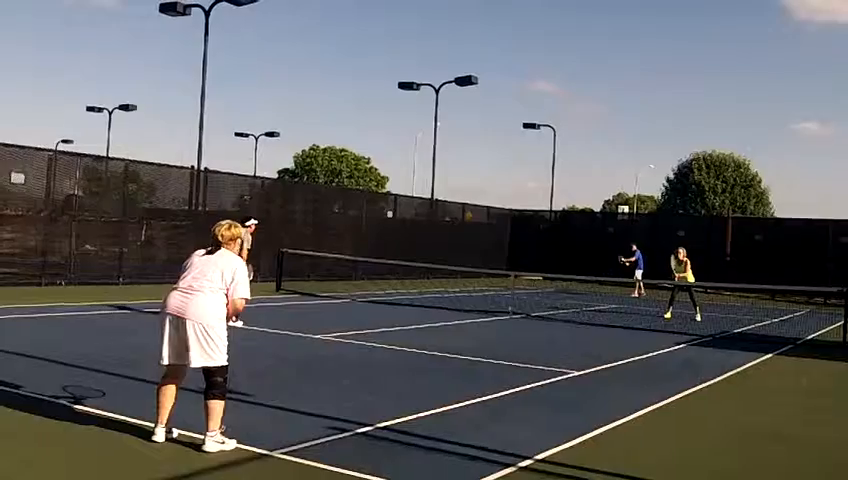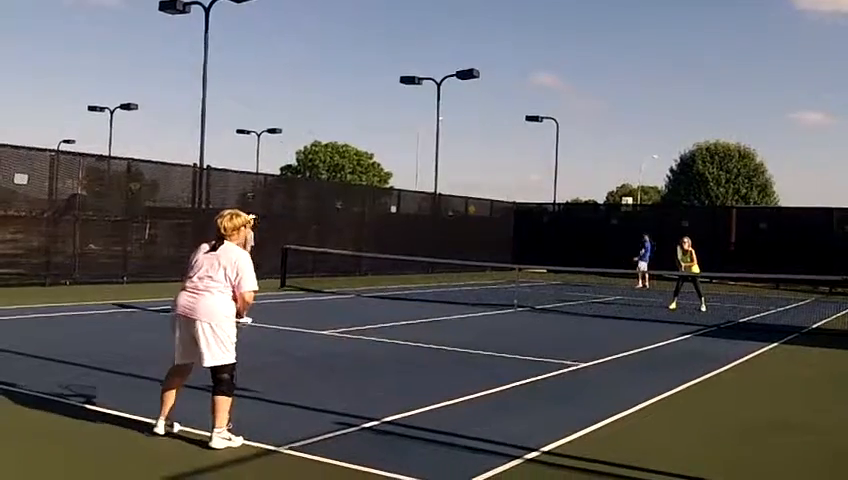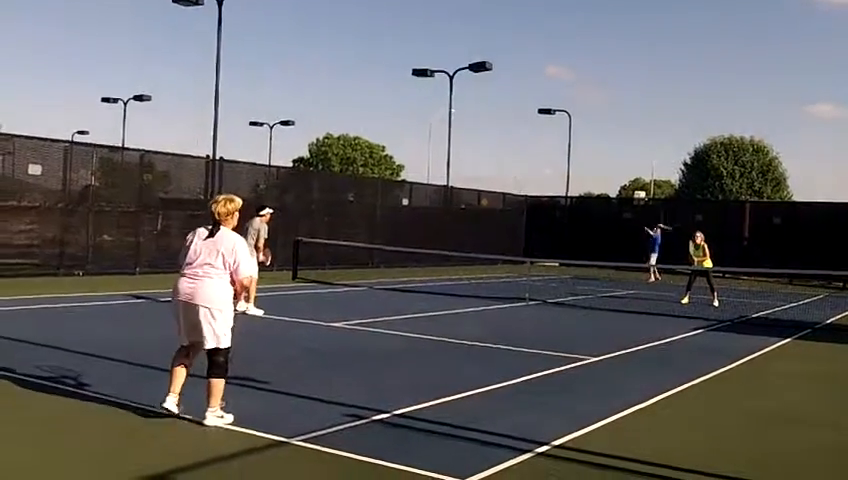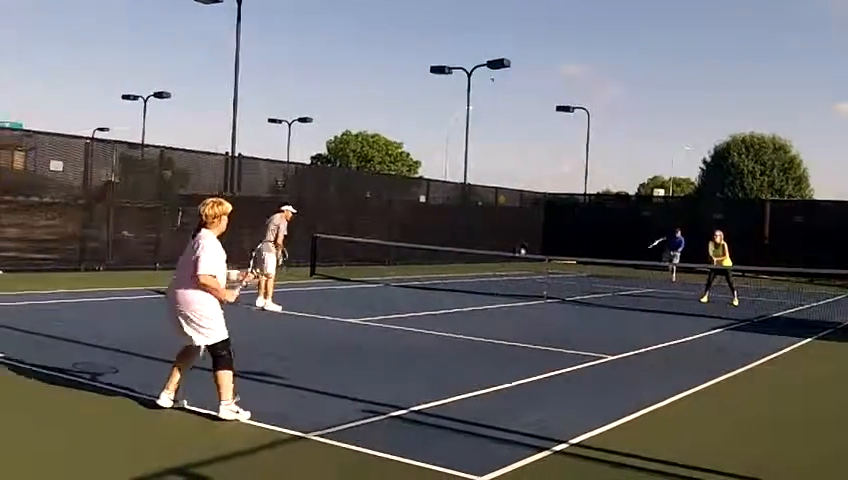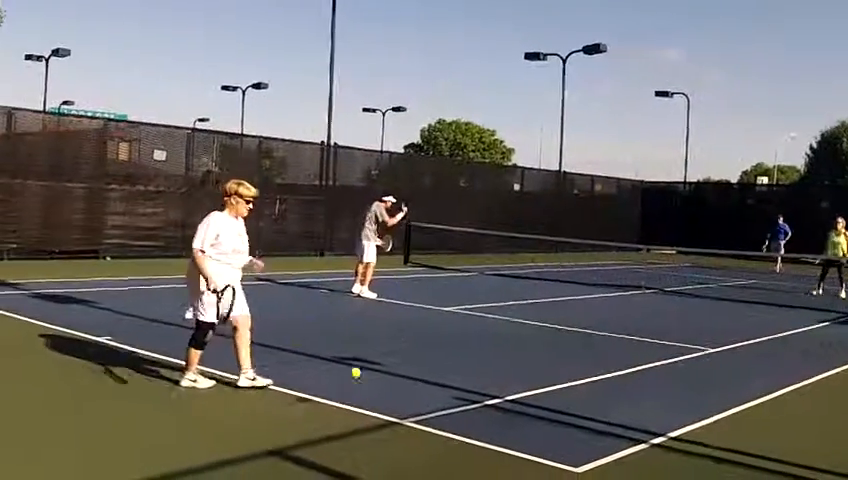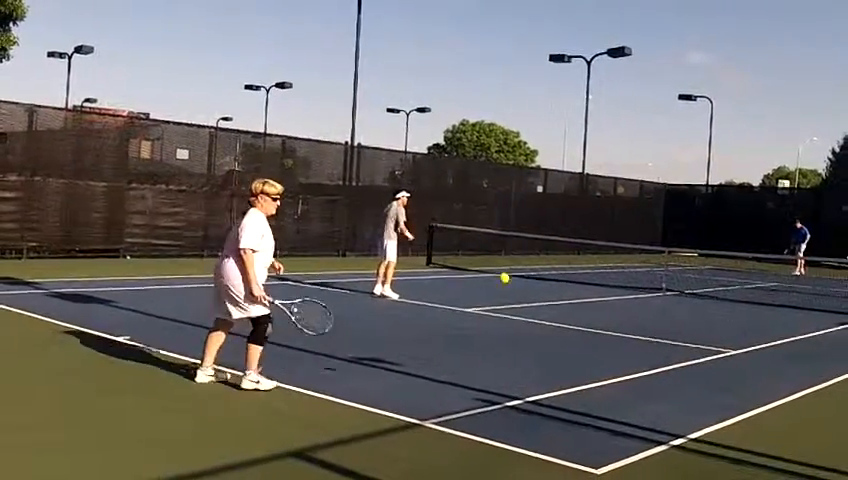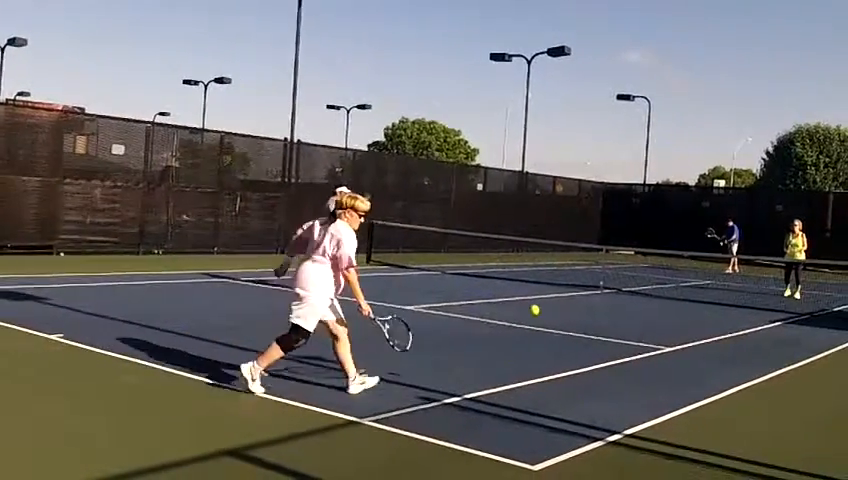
dt=0.7s
person 1, frame 1
left shoulder: (196, 255)
right shoulder: (236, 263)
right elbow: (237, 304)
right wrist: (225, 316)
left hip: (174, 307)
right hip: (204, 315)
left knee: (173, 371)
right knee: (217, 377)
left ankle: (160, 428)
right ankle: (213, 436)
person 1, frame 2
left shoulder: (202, 250)
right shoulder: (240, 256)
right elbow: (246, 296)
right wrist: (241, 312)
left hip: (184, 307)
right hip: (213, 315)
left knee: (180, 366)
right knee: (224, 374)
left ankle: (162, 421)
right ankle: (220, 433)
person 1, frame 3
left shoulder: (195, 234)
right shoulder: (235, 241)
left elbow: (183, 264)
right elbow: (244, 281)
right wrist: (235, 291)
left hip: (185, 292)
right hip: (212, 299)
left knee: (189, 346)
right knee: (218, 355)
left ankle: (172, 397)
right ankle: (213, 412)
person 1, frame 4
left shoulder: (201, 238)
right shoulder: (208, 242)
right elbow: (204, 278)
right wrist: (225, 295)
left hip: (187, 301)
right hip: (197, 301)
left knee: (193, 348)
right knee: (222, 351)
left ankle: (167, 395)
right ankle: (228, 405)
person 1, frame 5
left shoulder: (239, 222)
right shoulder: (214, 220)
right elbow: (197, 252)
left wrist: (251, 261)
right wrist: (208, 277)
left hip: (229, 282)
right hip: (208, 282)
left knee: (243, 322)
right knee: (206, 327)
left ankle: (246, 374)
right ankle: (189, 375)
person 1, frame 6
left shoulder: (257, 219)
right shoulder: (255, 219)
right elbow: (246, 252)
left wrist: (271, 262)
right wrist: (255, 285)
left hip: (229, 277)
right hip: (239, 278)
left knee: (224, 324)
right knee: (262, 323)
left ankle: (204, 371)
right ankle: (251, 376)
person 1, frame 7
left shoulder: (320, 224)
right shoulder: (346, 234)
left elbow: (296, 243)
right elbow: (348, 271)
right wrist: (361, 301)
left hip: (321, 287)
right hip: (315, 285)
left knee: (340, 330)
right knee: (299, 334)
left ankle: (354, 379)
right ankle: (254, 368)
